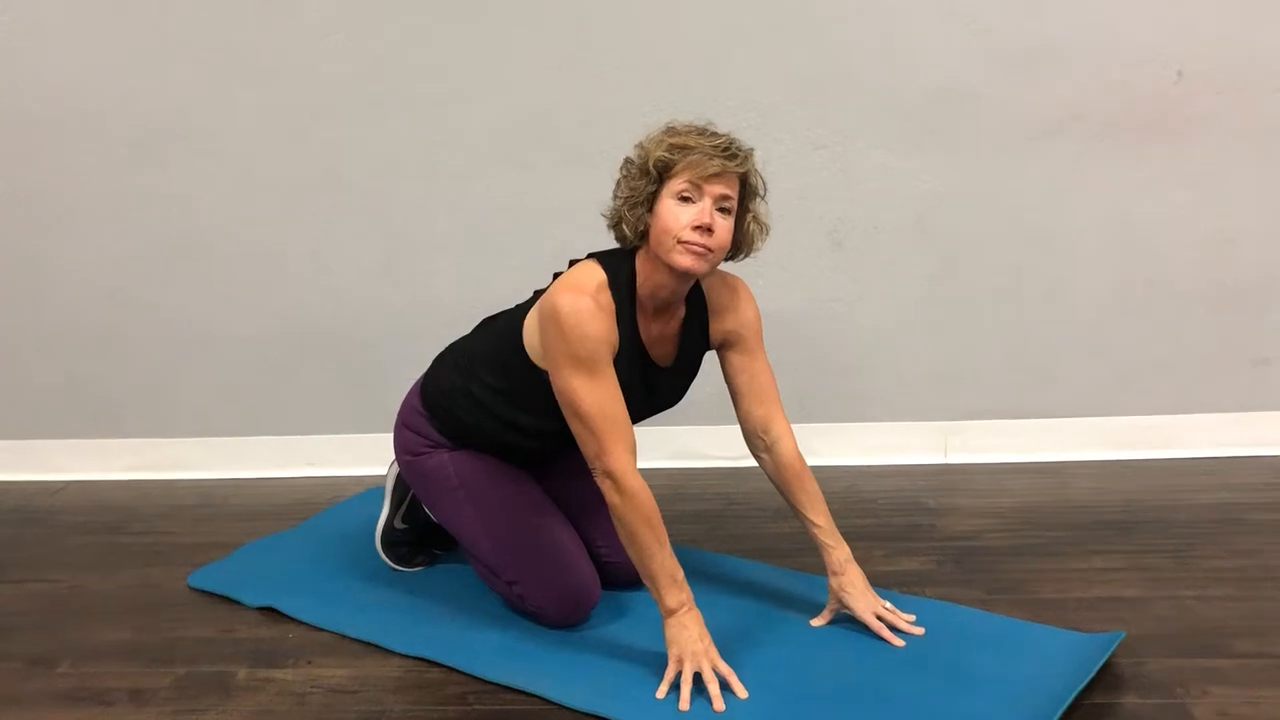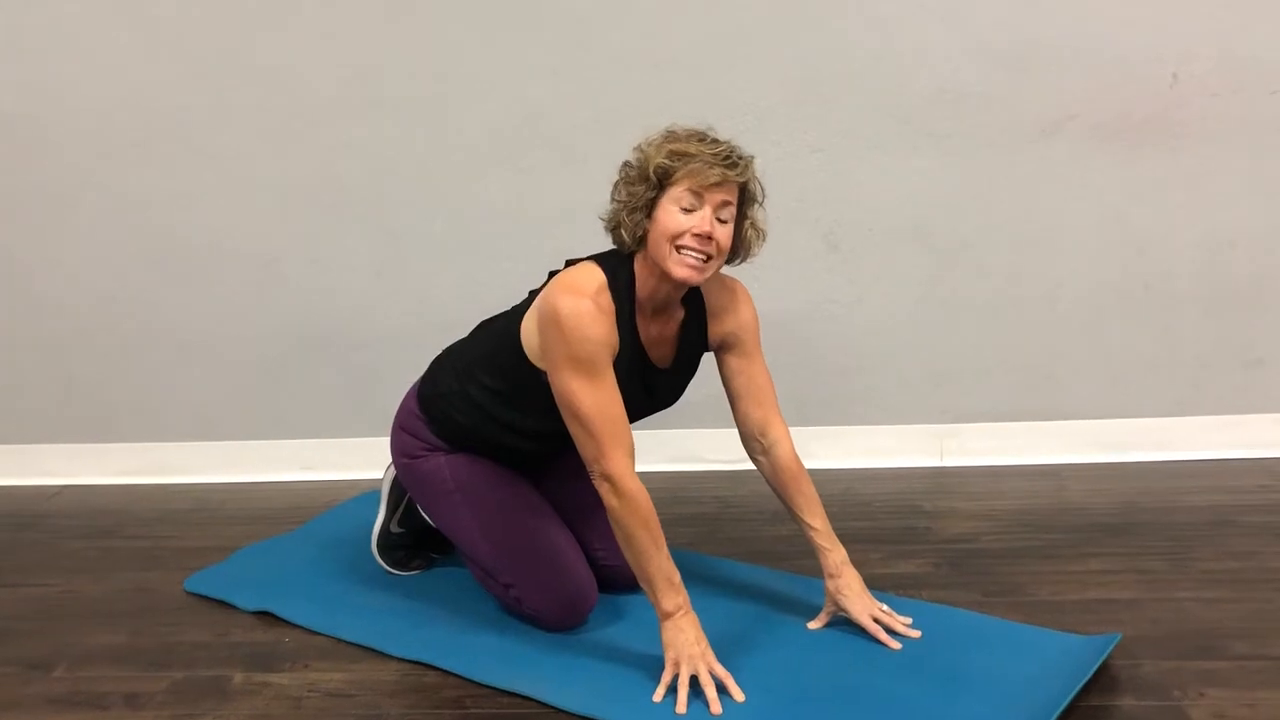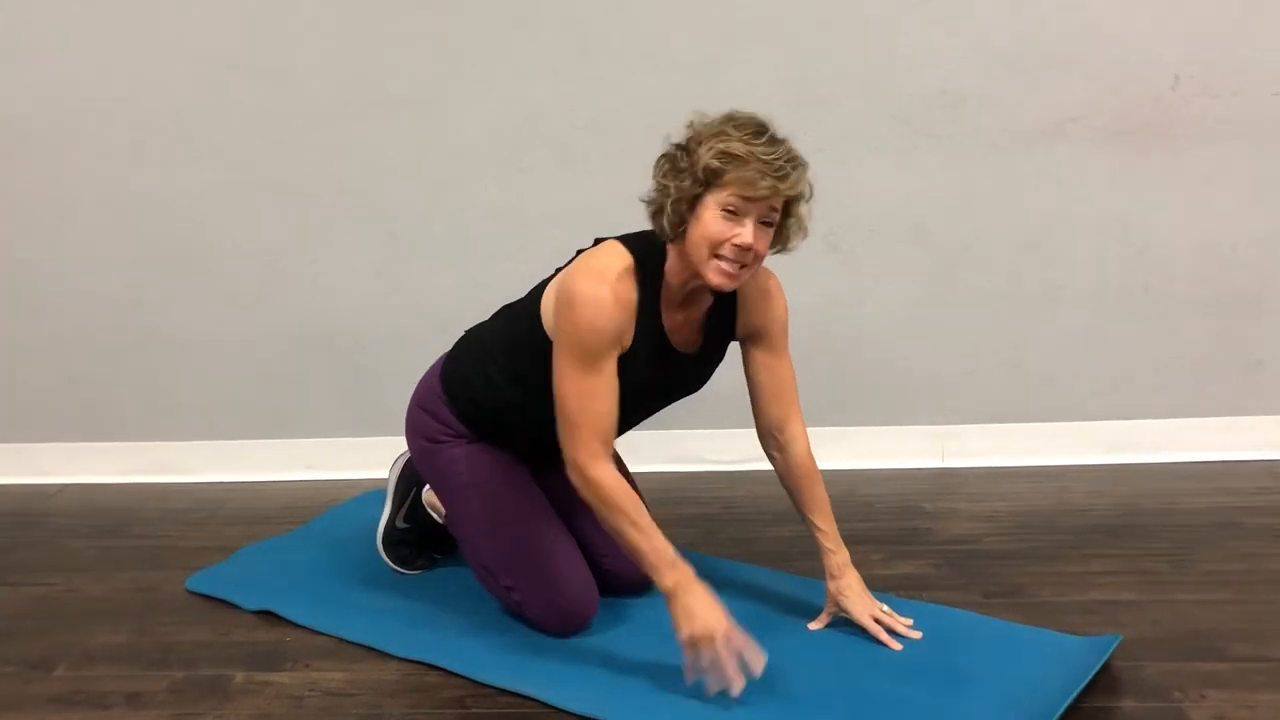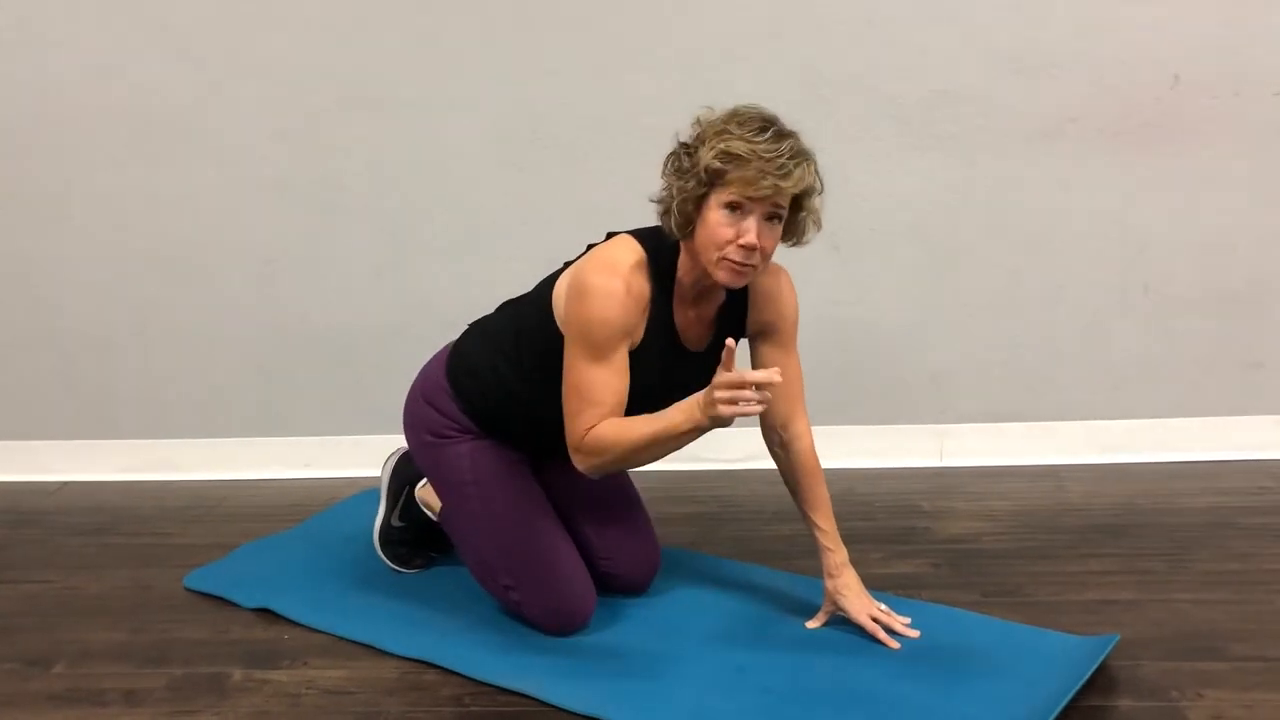
dt=0.5s
person 1, frame 1
left shoulder: (727, 303)
right shoulder: (580, 304)
left elbow: (770, 436)
right elbow: (616, 471)
left wrist: (841, 564)
right wrist: (680, 612)
left hip: (543, 439)
right hip: (451, 433)
left knee: (625, 566)
right knee: (566, 597)
left ankle: (489, 510)
right ankle: (429, 504)
person 1, frame 2
left shoulder: (725, 304)
right shoulder: (580, 306)
left elbow: (767, 439)
right elbow: (614, 475)
left wrist: (838, 566)
right wrist: (676, 616)
left hip: (539, 439)
right hip: (447, 436)
left knee: (623, 569)
right knee: (564, 600)
left ankle: (491, 513)
right ankle: (424, 508)
person 1, frame 3
left shoulder: (757, 296)
right shoulder: (602, 290)
left elbow: (784, 436)
right elbow: (588, 463)
left wrist: (840, 569)
right wrist: (682, 589)
left hip: (548, 435)
right hip: (464, 423)
left knee: (628, 574)
right knee: (563, 607)
left ankle: (488, 506)
right ankle: (431, 503)
person 1, frame 4
left shoulder: (769, 291)
right shoulder: (613, 282)
left elbow: (789, 432)
right elbow: (589, 450)
left wrist: (837, 566)
right wrist: (704, 410)
left hip: (550, 424)
right hip: (466, 411)
left knee: (633, 573)
right knee: (562, 608)
left ankle: (496, 507)
right ankle: (426, 498)
